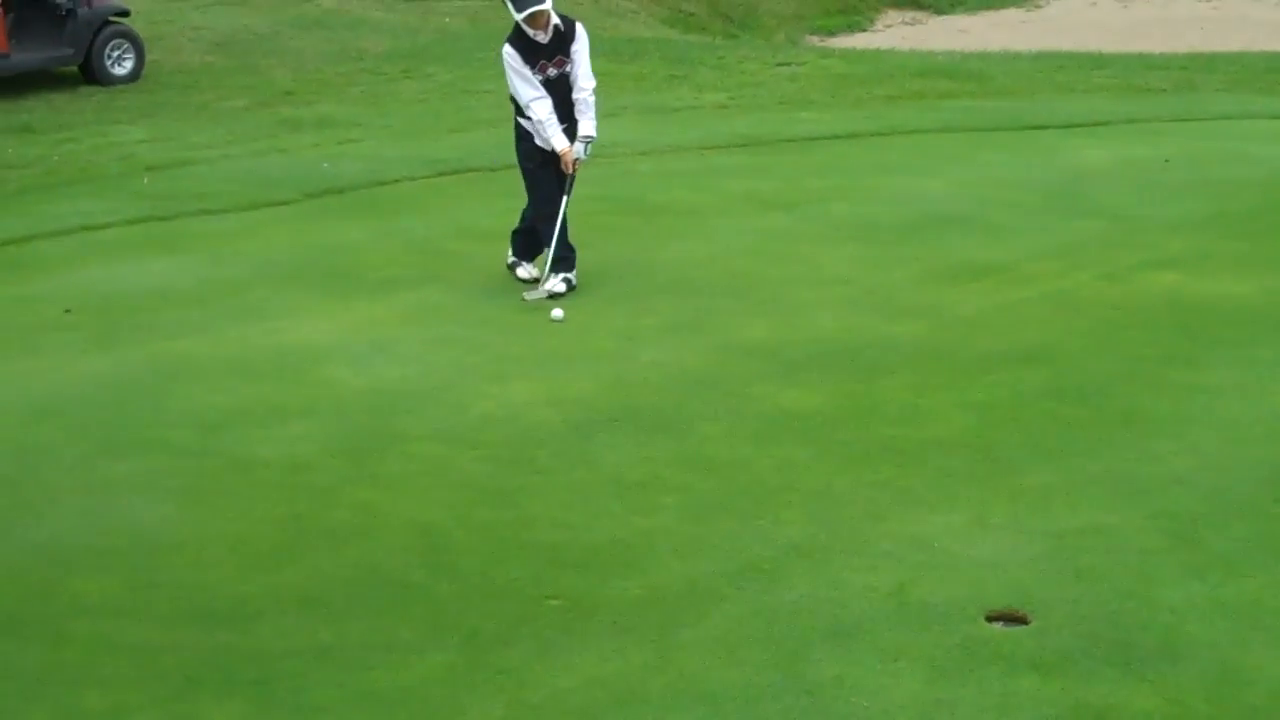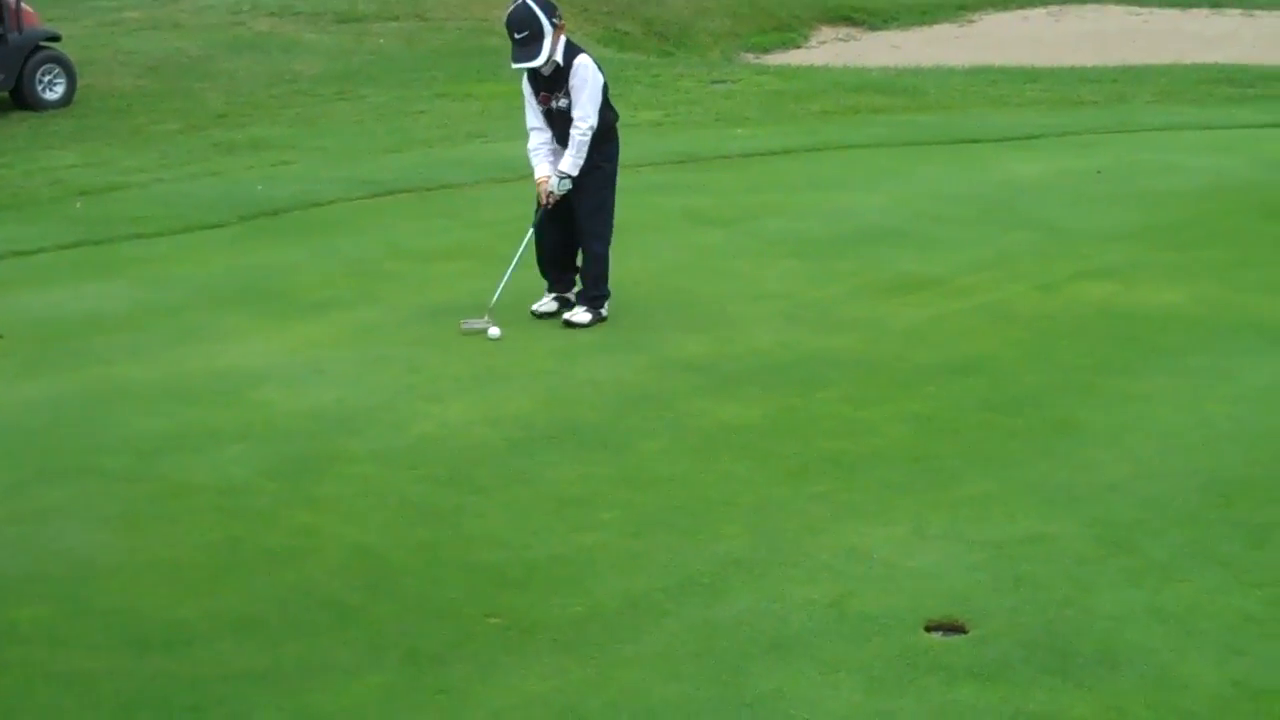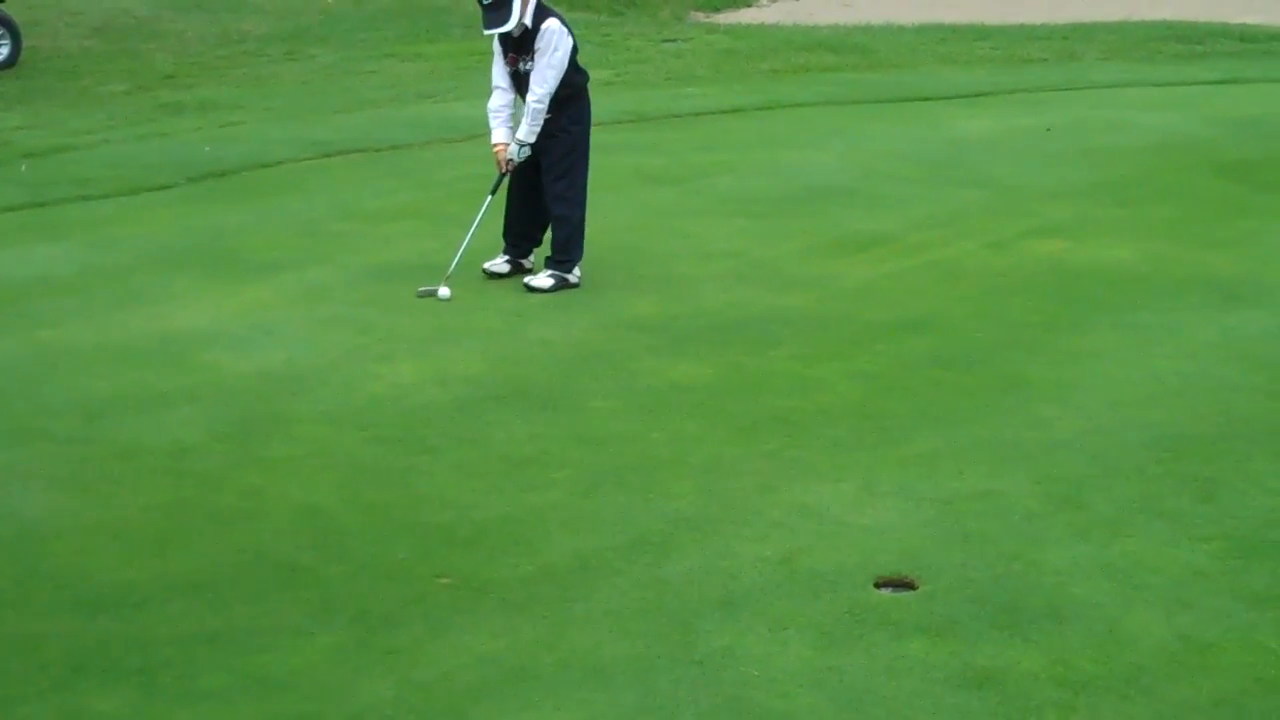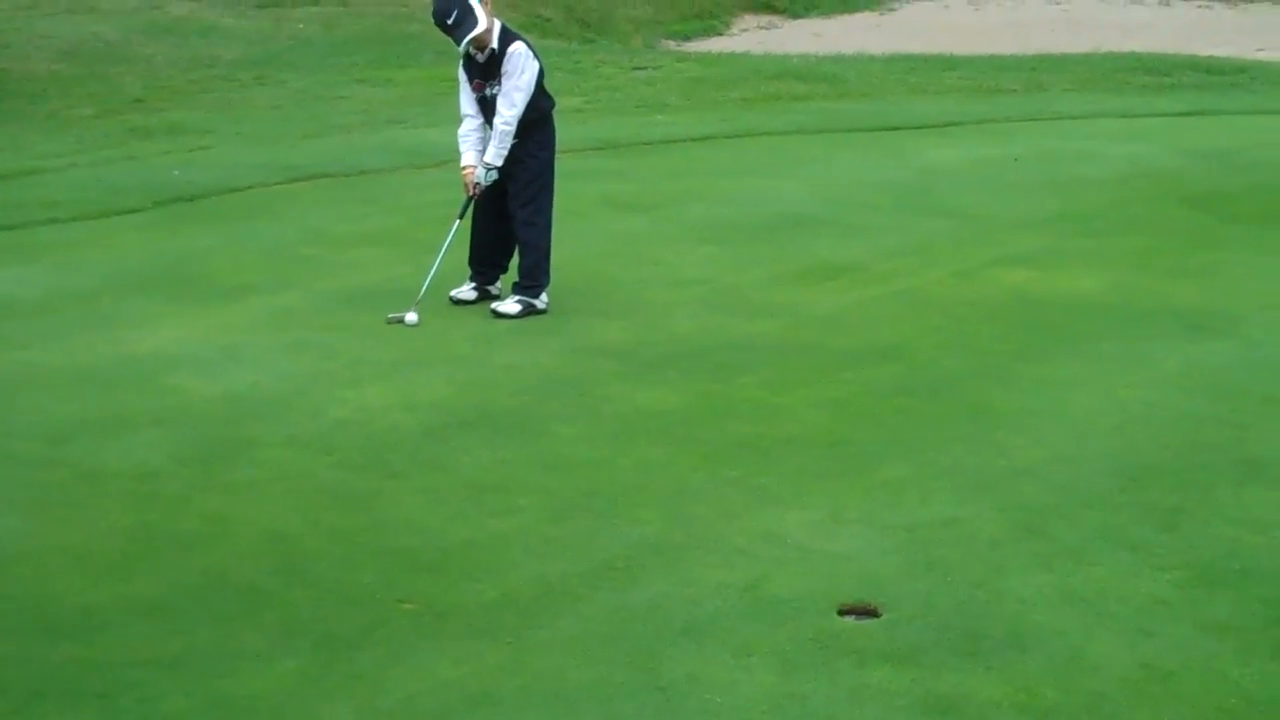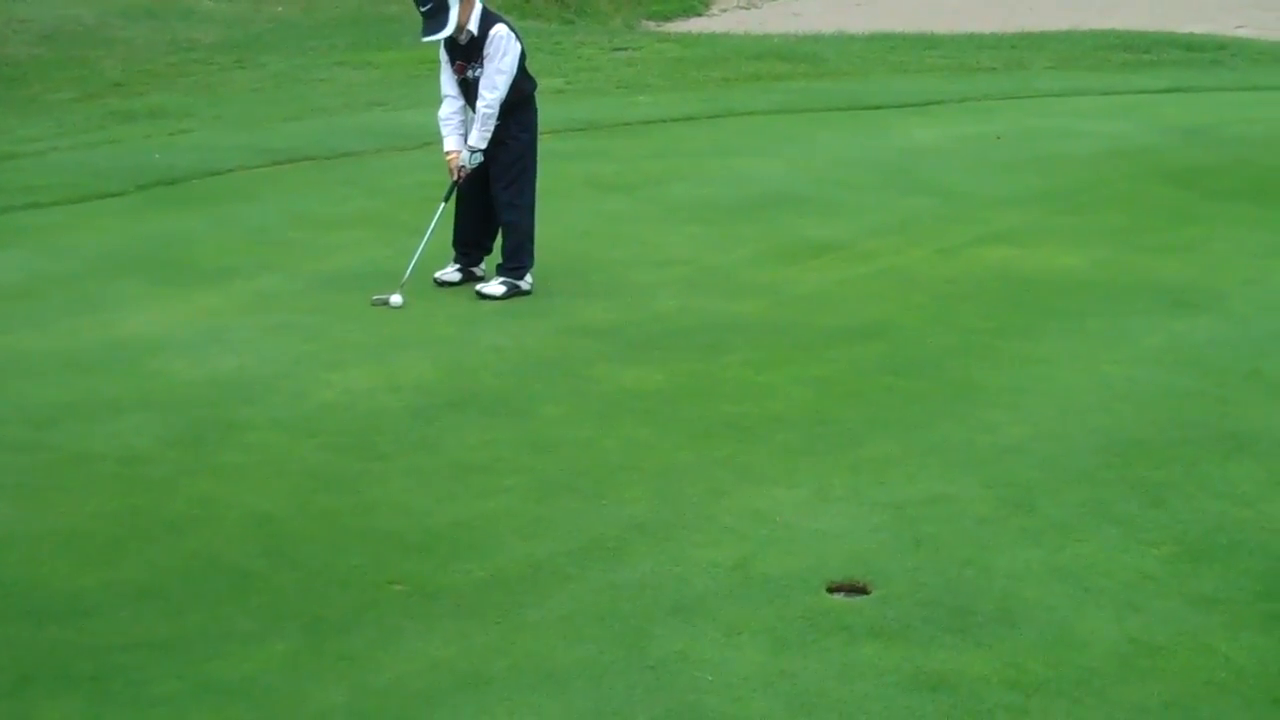
dt=1s
person 1, frame 1
left shoulder: (573, 32)
right shoulder: (513, 50)
left elbow: (584, 87)
right elbow: (535, 102)
left wrist: (584, 136)
right wrist: (560, 145)
left hip: (570, 126)
right hip: (534, 132)
left knee: (551, 199)
right knee: (546, 199)
left ankle: (522, 252)
right ankle: (562, 268)
person 1, frame 2
left shoulder: (580, 64)
right shoulder: (531, 76)
left elbow: (584, 127)
right elbow: (538, 129)
left wrist: (565, 173)
right wrist: (543, 174)
left hip: (595, 155)
right hip: (563, 156)
left knee: (591, 227)
right knee: (550, 224)
left ankle: (594, 300)
right ankle: (561, 288)
person 1, frame 3
left shoulder: (550, 28)
right shoulder: (503, 33)
left elbow: (541, 93)
right elbow: (502, 89)
left wrist: (521, 141)
right wrist: (501, 138)
left hip: (567, 114)
right hip: (535, 116)
left knee: (562, 190)
right knee: (523, 184)
left ankle: (565, 266)
right ankle: (518, 252)
person 1, frame 4
left shoulder: (516, 51)
right shoulder: (468, 60)
left elbow: (509, 114)
right elbow: (471, 115)
left wrist: (488, 164)
right wrist: (470, 162)
left hip: (532, 140)
right hip: (499, 140)
left knee: (528, 214)
right knee: (488, 211)
left ankle: (532, 292)
right ankle: (485, 279)
person 1, frame 5
left shoulder: (498, 33)
right shoulder: (449, 41)
left elbow: (491, 97)
right elbow: (451, 97)
left wrist: (472, 147)
right wrist: (453, 146)
left hip: (513, 121)
right hip: (480, 123)
left knee: (511, 196)
right knee: (471, 192)
left ankle: (516, 273)
right ankle: (468, 260)
